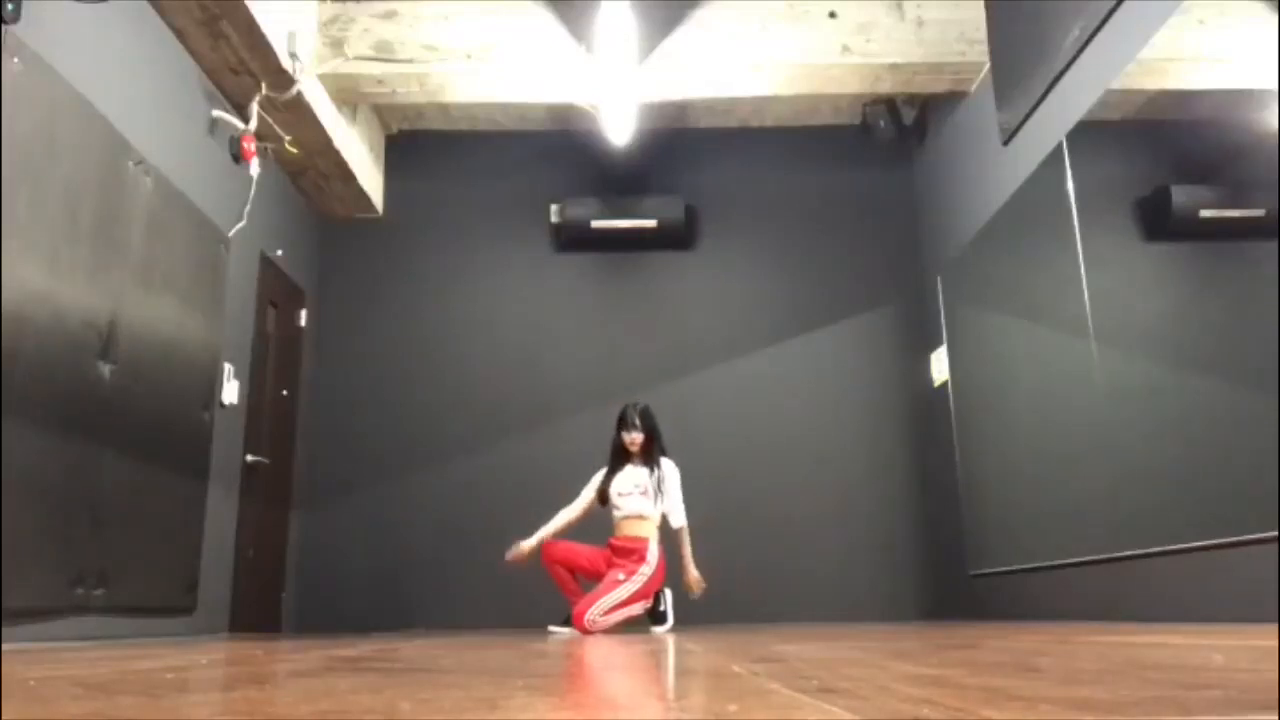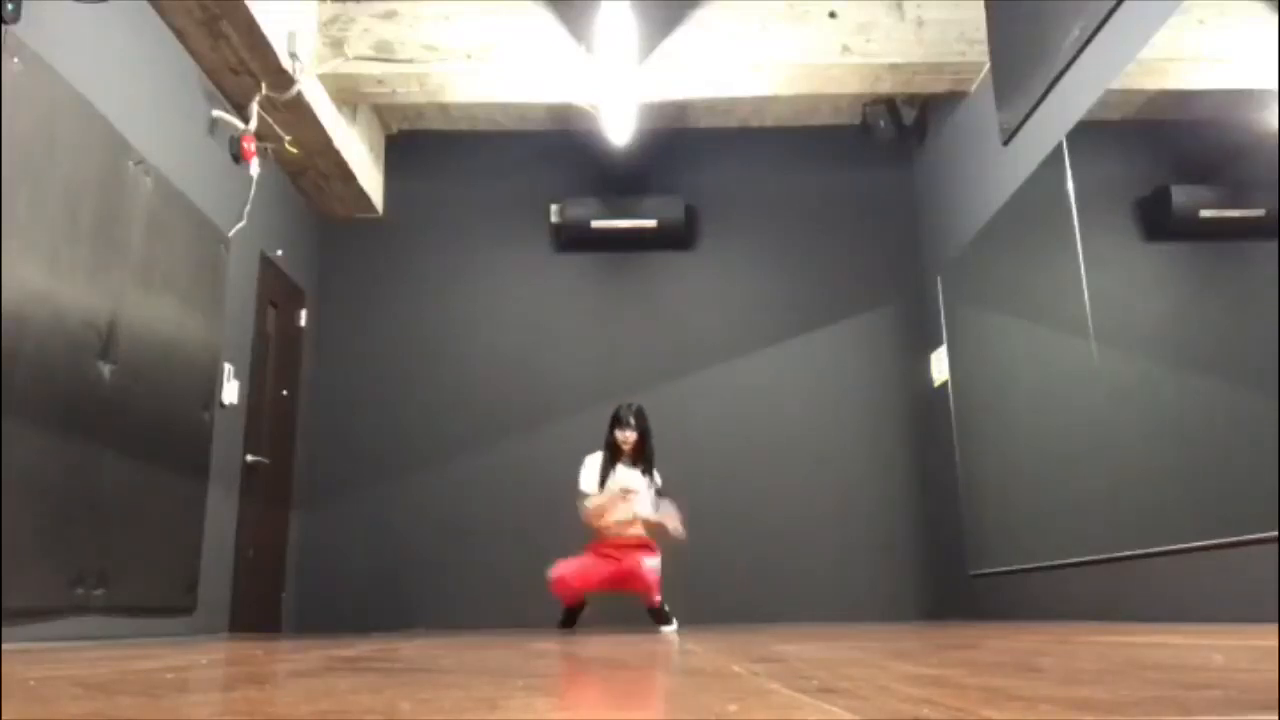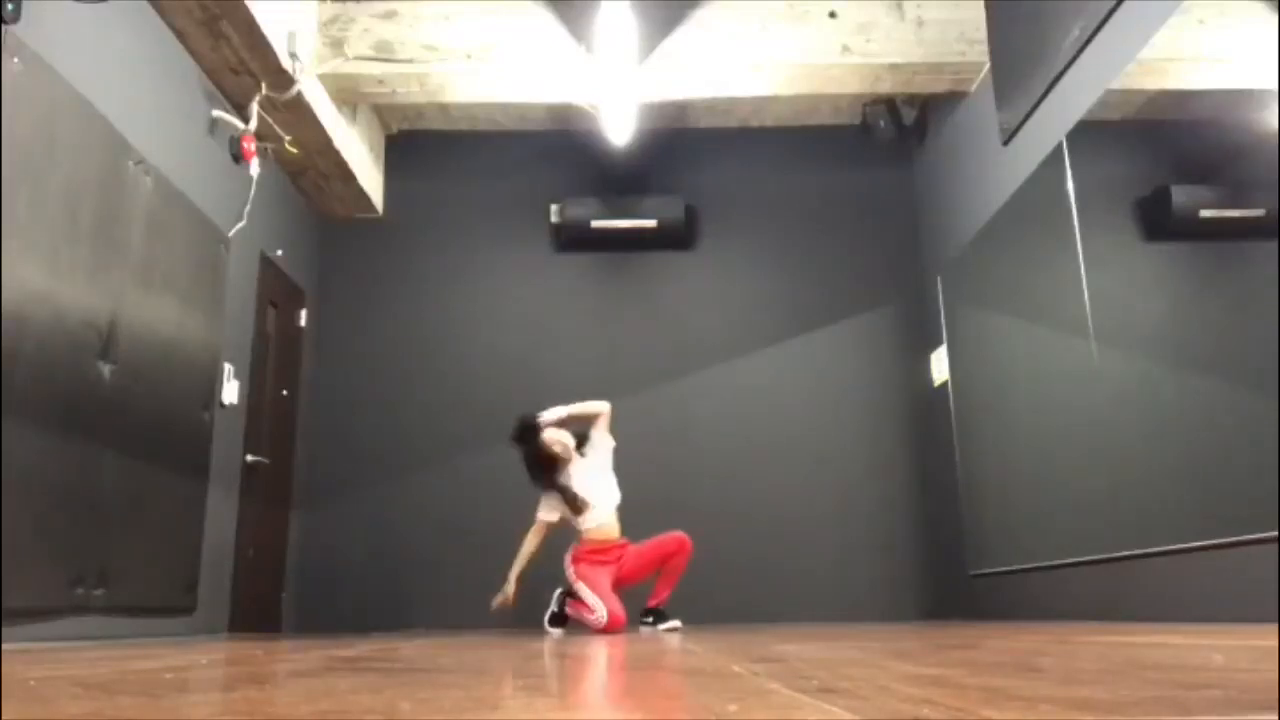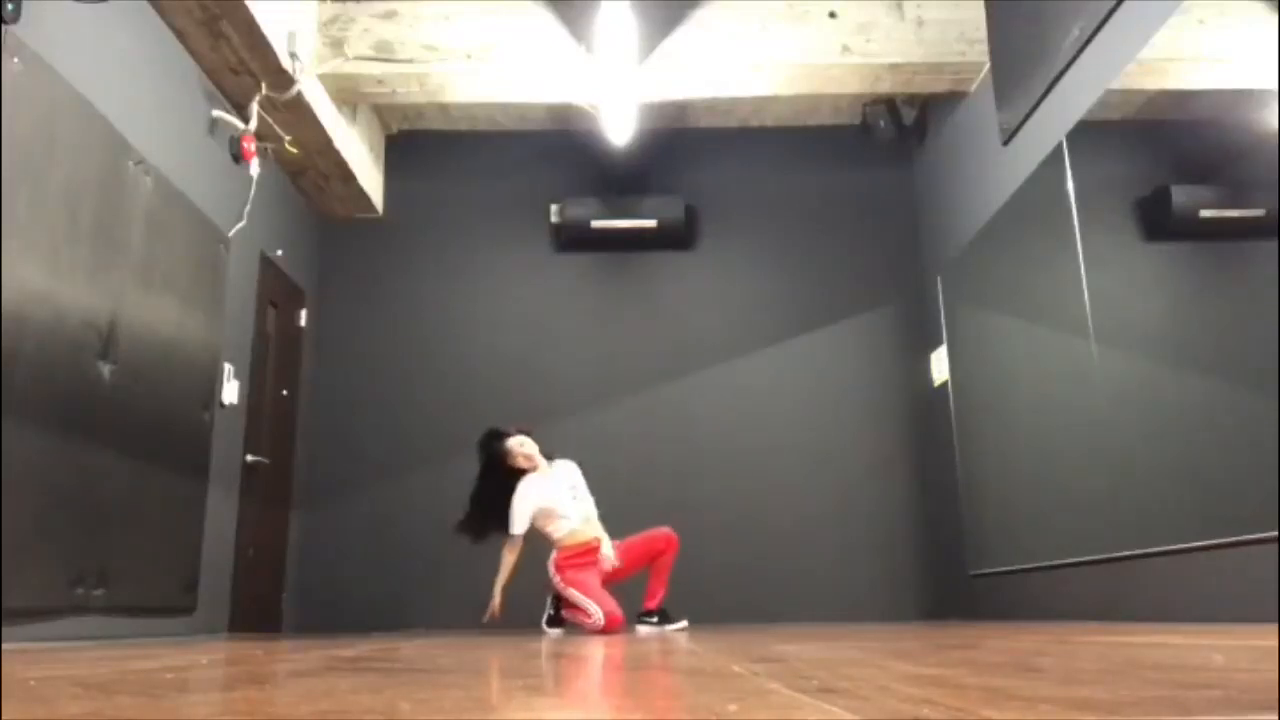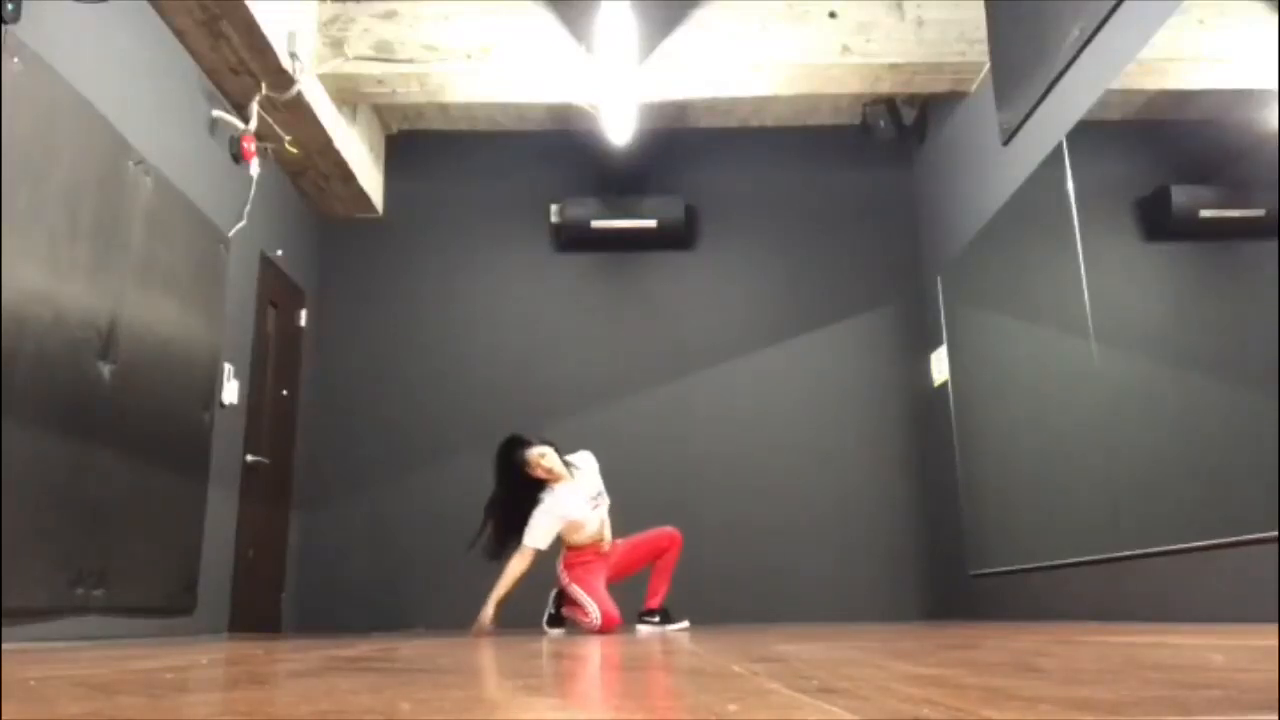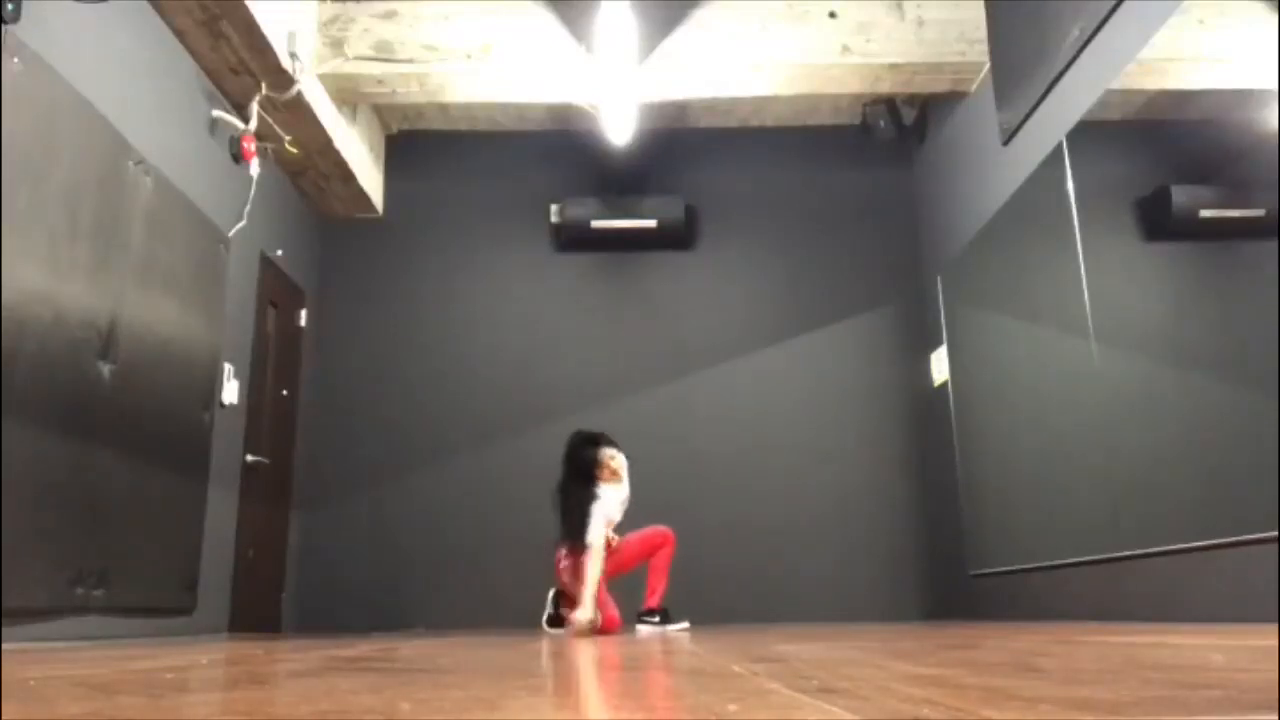
dt=0.4s
person 1, frame 1
left shoulder: (664, 468)
right shoulder: (610, 473)
left elbow: (678, 520)
right elbow: (574, 511)
left wrist: (688, 567)
right wrist: (533, 540)
left hip: (645, 558)
right hip: (613, 554)
left knee: (586, 621)
right knee: (548, 551)
left ankle: (653, 601)
person 1, frame 2
left shoulder: (648, 473)
right shoulder: (596, 463)
left elbow: (649, 516)
right elbow: (590, 514)
left wrist: (665, 519)
right wrist: (619, 490)
left hip: (639, 550)
right hip: (602, 553)
left knee: (643, 567)
right knee: (560, 577)
left ankle: (656, 606)
right ankle: (573, 605)
person 1, frame 3
left shoulder: (595, 455)
right shoulder: (559, 482)
left elbow: (602, 408)
right elbow: (537, 533)
left wrist: (562, 413)
right wrist: (512, 579)
left hip: (621, 554)
right hip: (587, 561)
left knee: (680, 542)
right knee: (614, 620)
left ankle: (651, 613)
right ankle: (566, 604)
person 1, frame 4
left shoulder: (566, 468)
right shoulder: (525, 492)
right elbow: (513, 546)
left wrist: (606, 540)
right wrist: (497, 592)
left hip: (601, 554)
right hip: (571, 566)
left knee: (666, 538)
right knee: (612, 620)
left ankle: (650, 614)
right ankle: (561, 608)
person 1, frame 5
left shoulder: (585, 461)
right shoulder: (549, 507)
right elbow: (523, 556)
left wrist: (606, 526)
right wrist: (490, 604)
left hip: (608, 551)
right hip: (581, 564)
left knee: (669, 537)
right knee: (608, 621)
left ankle: (651, 614)
right ankle: (563, 606)
person 1, frame 6
left shoulder: (619, 471)
right shoulder: (597, 502)
right elbow: (594, 554)
left wrist: (607, 532)
right wrist: (585, 605)
left hip: (606, 550)
right hip: (577, 561)
left knee: (663, 536)
right knee: (609, 623)
left ankle: (650, 614)
right ankle: (561, 605)
